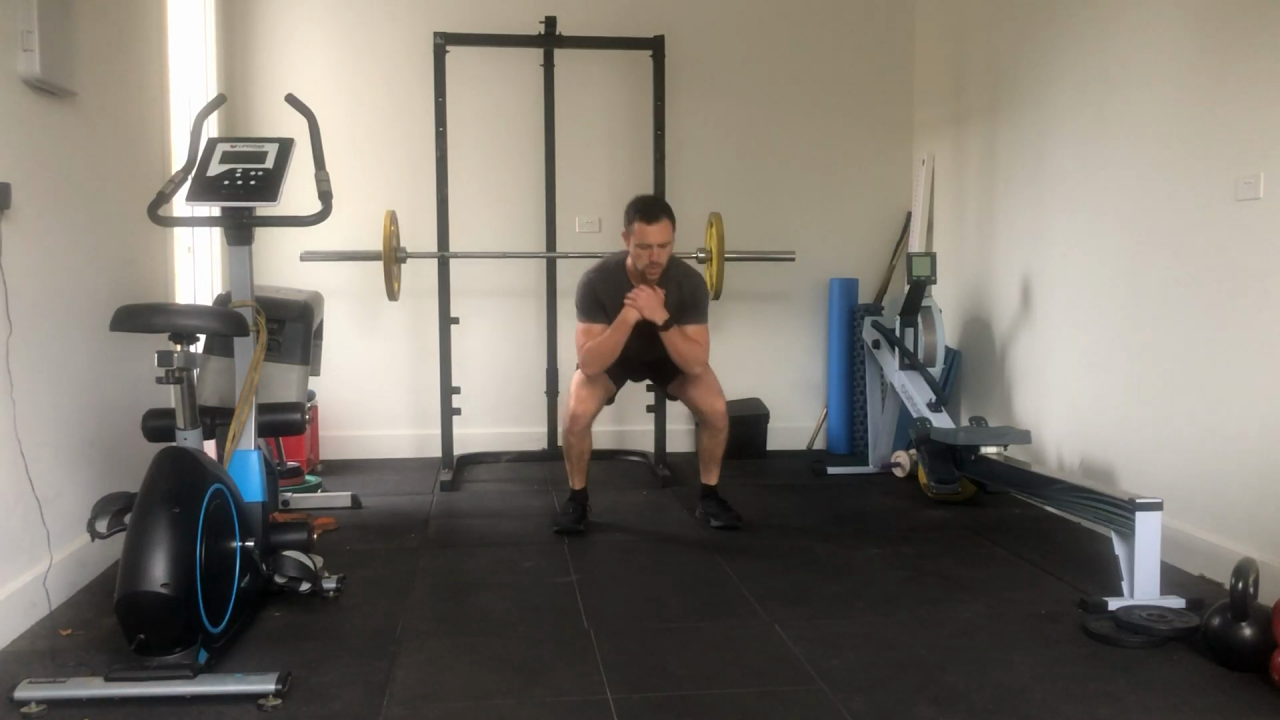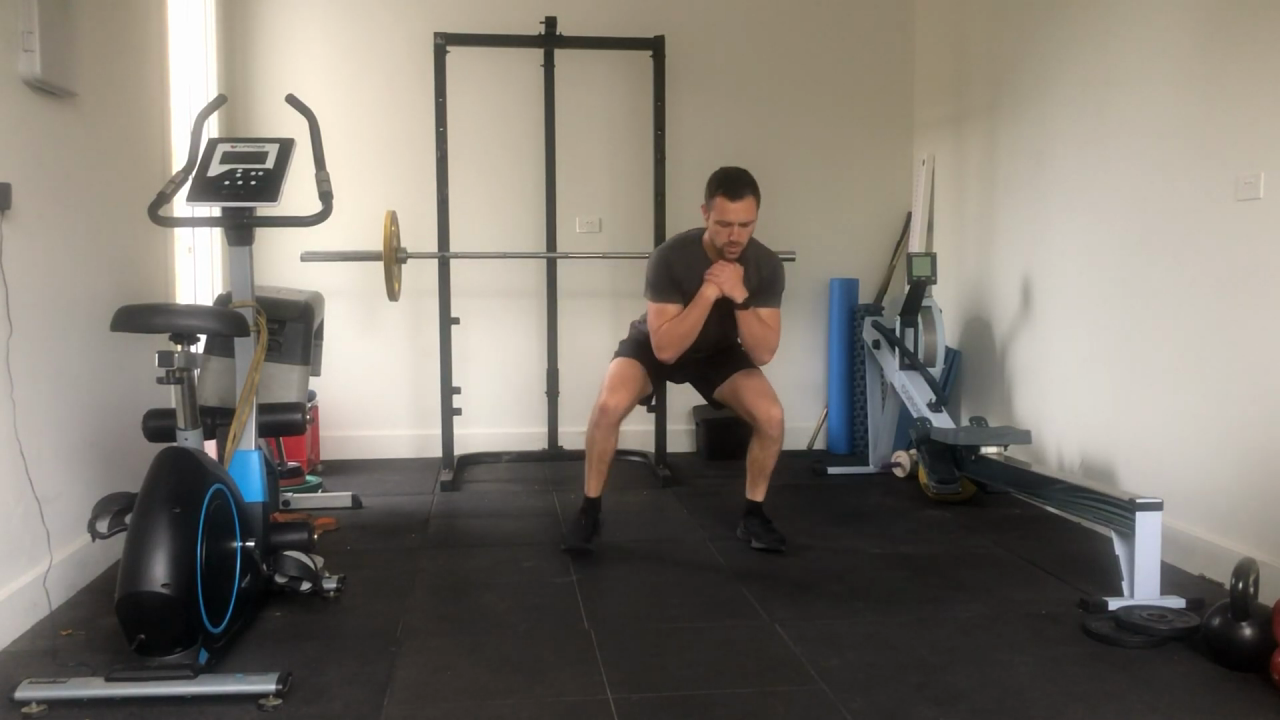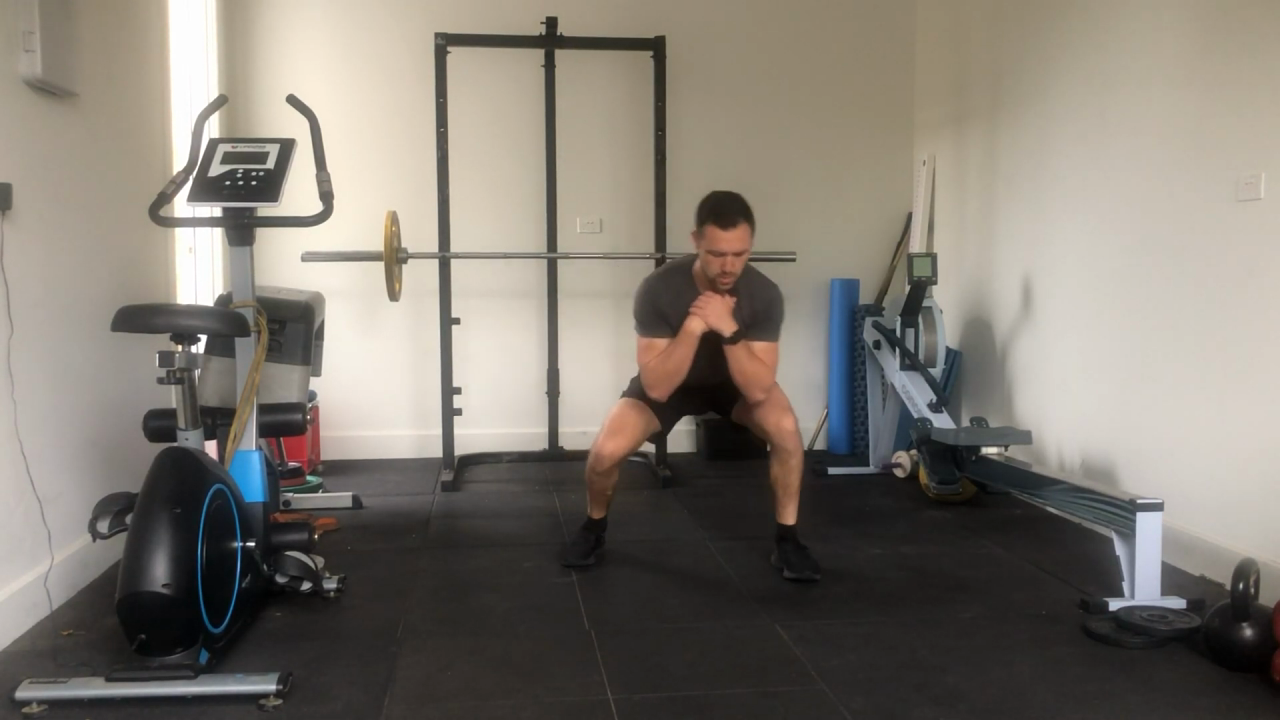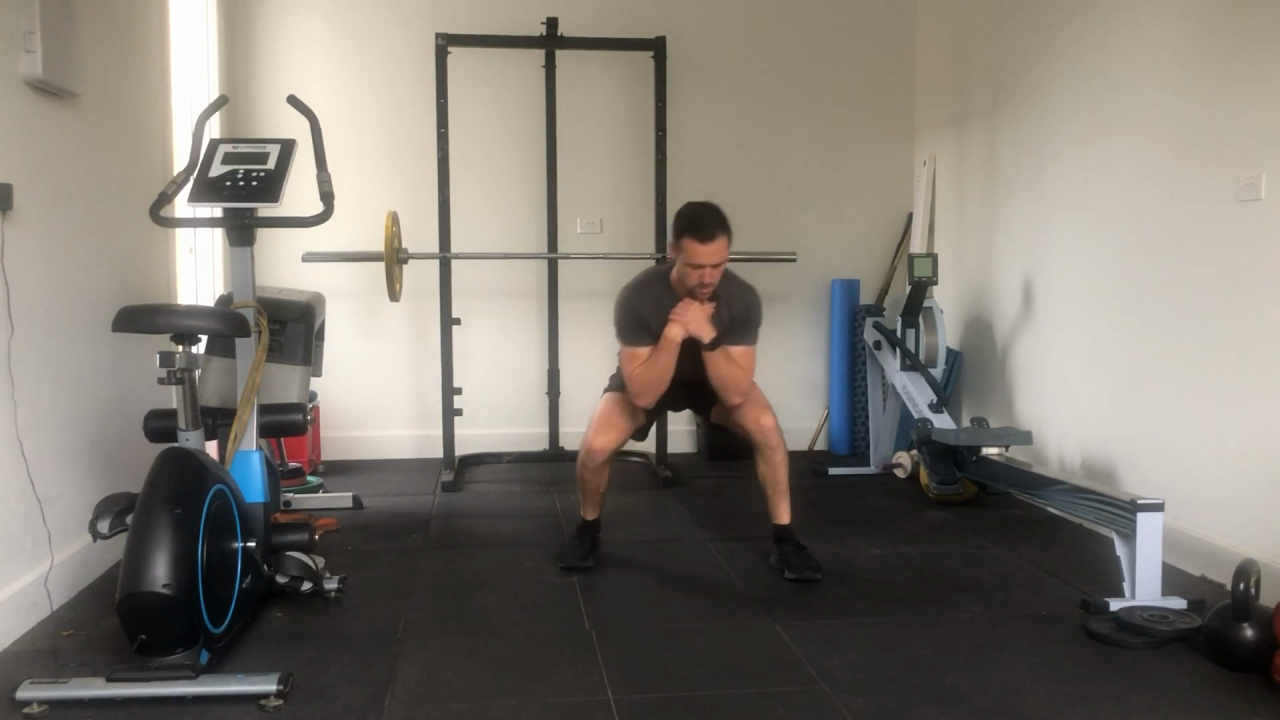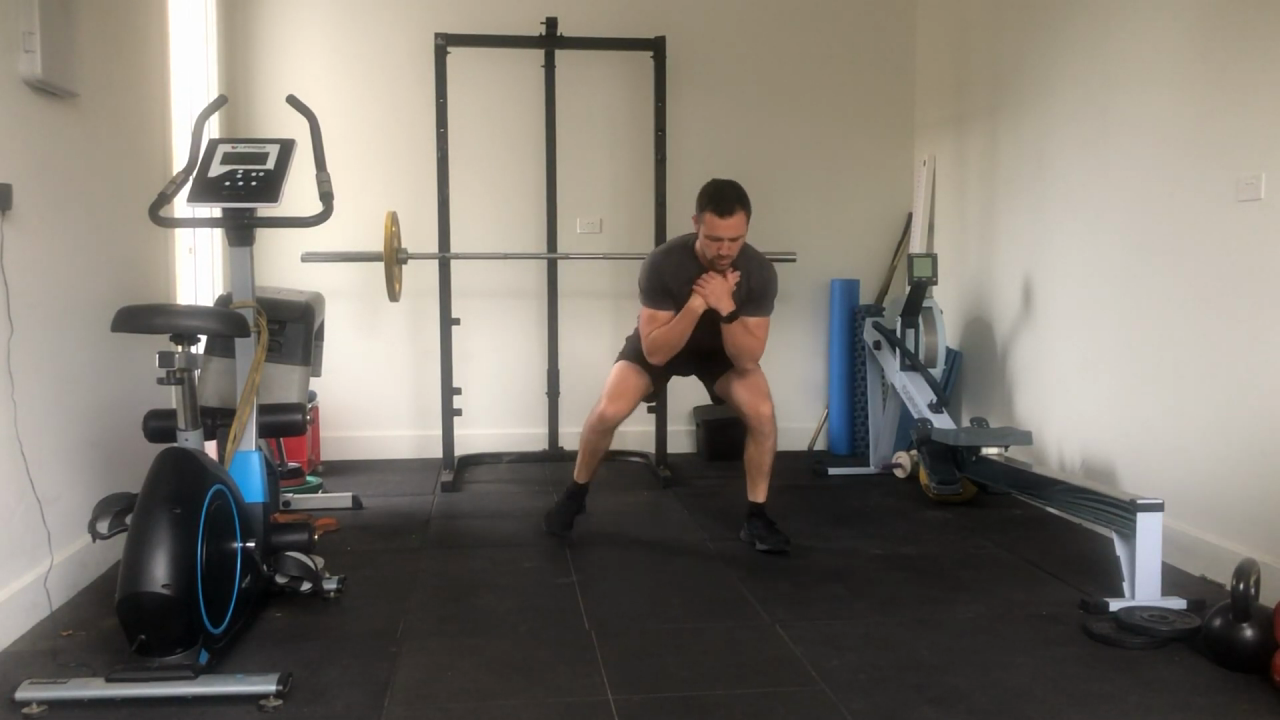
dt=1s
person 1, frame 1
left shoulder: (689, 282)
right shoulder: (596, 281)
left elbow: (697, 365)
right elbow: (589, 364)
left wrist: (662, 319)
right wrist: (628, 315)
left hip: (668, 353)
right hip: (611, 354)
left knee: (715, 410)
right knee: (578, 412)
left ankle: (709, 495)
right ankle: (577, 498)
person 1, frame 2
left shoulder: (766, 266)
right shoulder: (671, 257)
left elbow: (764, 353)
right elbow: (665, 349)
left wrist: (741, 297)
right wrist: (708, 293)
left hip: (718, 350)
right hip: (654, 343)
left knee: (772, 417)
right knee: (609, 405)
left ankle: (753, 513)
right ankle: (590, 509)
person 1, frame 3
left shoulder: (765, 295)
right shoulder: (658, 290)
left elbow: (758, 390)
right elbow: (656, 387)
left wrist: (729, 330)
right wrist: (692, 326)
left hip: (733, 379)
right hip: (669, 380)
left knee: (785, 429)
right knee: (605, 452)
left ankle: (787, 540)
right ankle: (595, 526)
person 1, frame 4
left shoulder: (742, 300)
right shoulder: (637, 297)
left elbow: (736, 394)
right elbow: (642, 395)
left wrist: (707, 336)
right wrist: (673, 334)
left hip: (713, 377)
right hip: (646, 375)
left knee: (765, 426)
right knee: (596, 447)
left ankle: (785, 539)
right ankle: (589, 528)
person 1, frame 5
left shoulder: (759, 271)
right shoulder: (662, 264)
left elbow: (747, 360)
right elbow: (654, 353)
left wrist: (726, 308)
right wrist: (695, 306)
left hip: (724, 345)
right hip: (660, 339)
left knee: (762, 413)
right knee: (608, 412)
left ankle: (755, 515)
right ankle: (576, 491)
